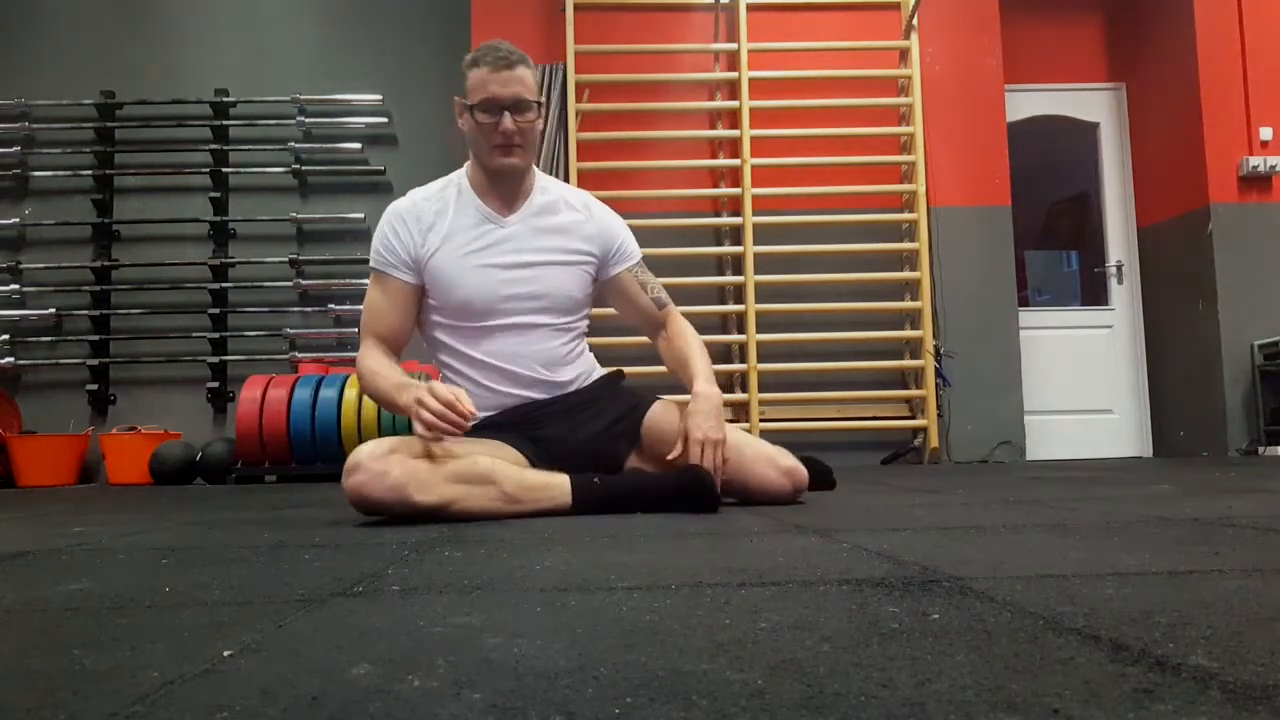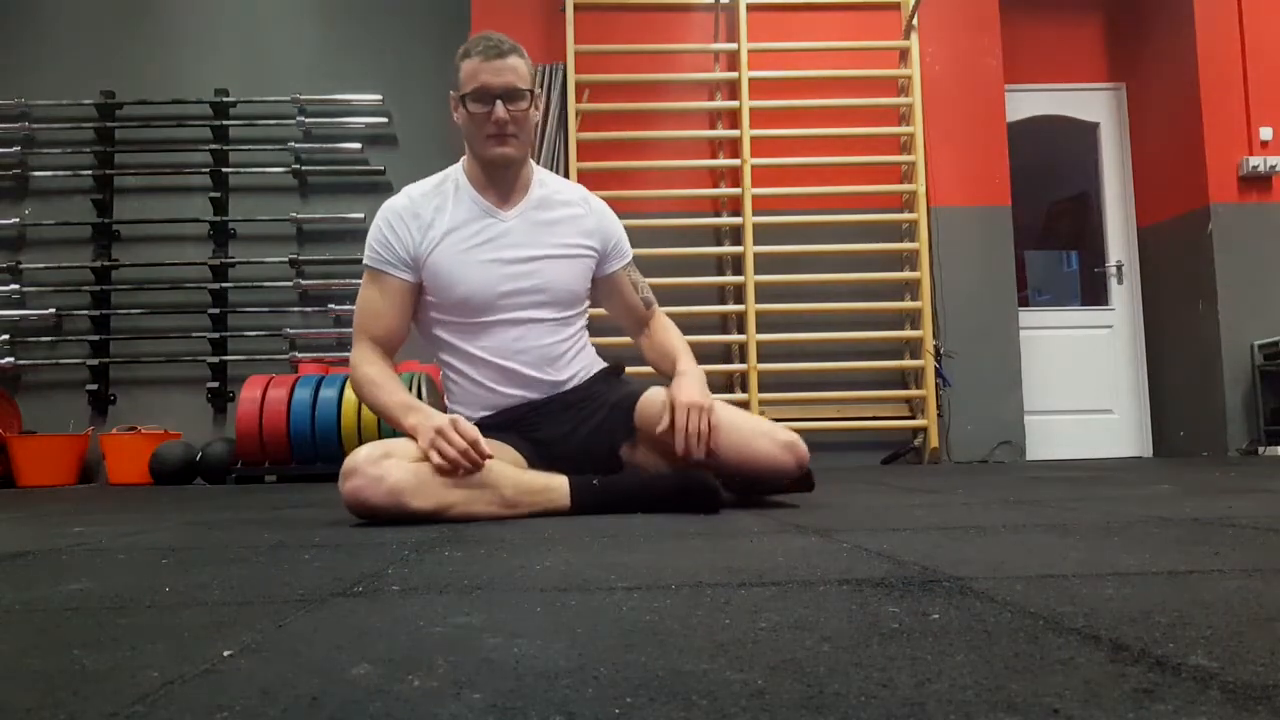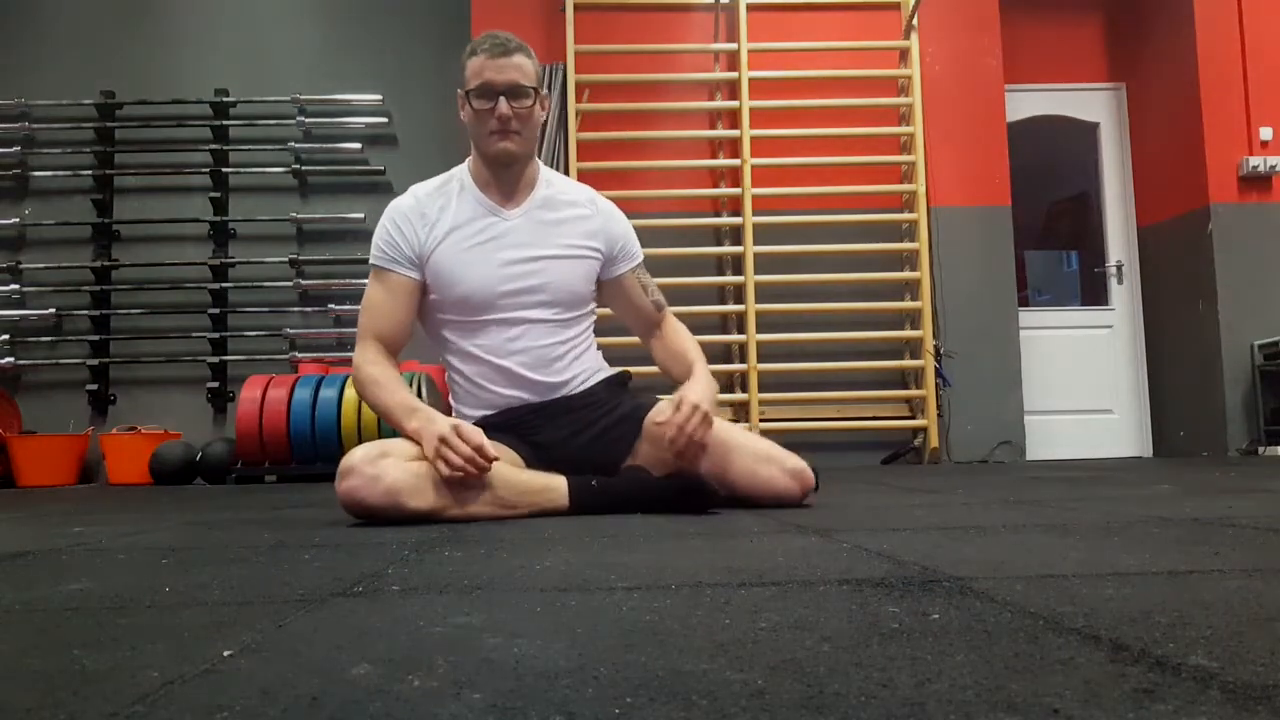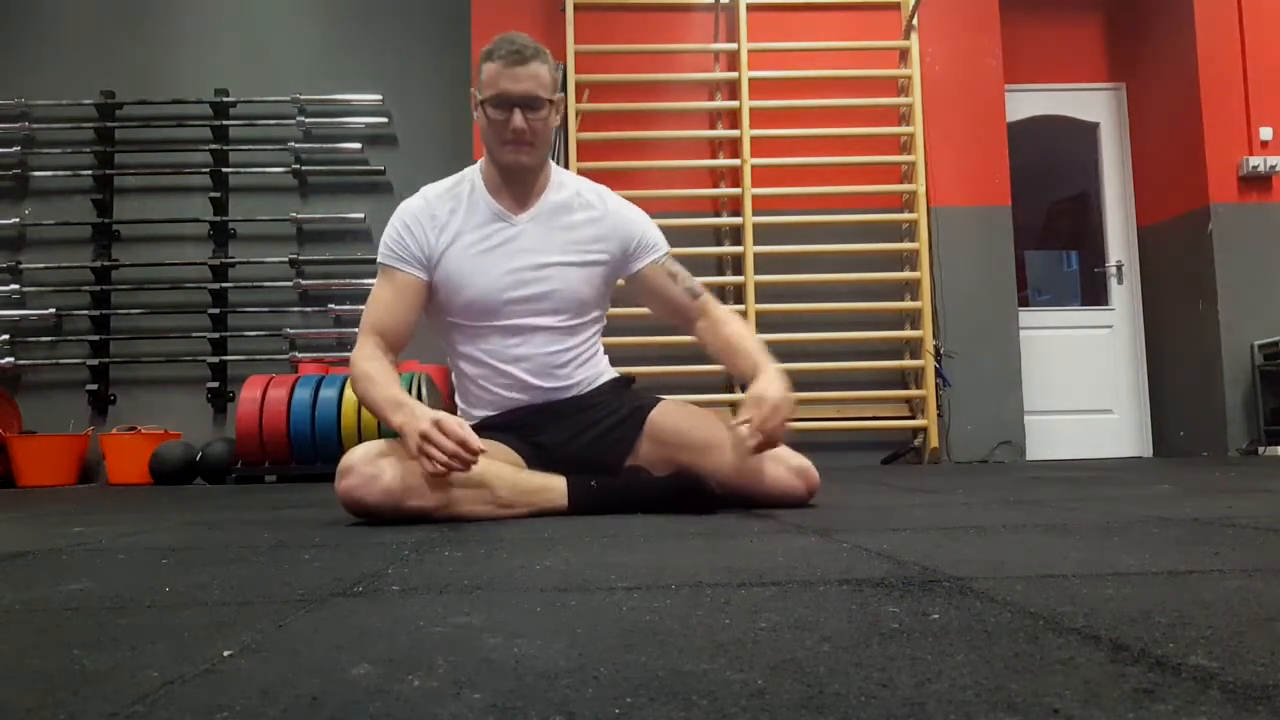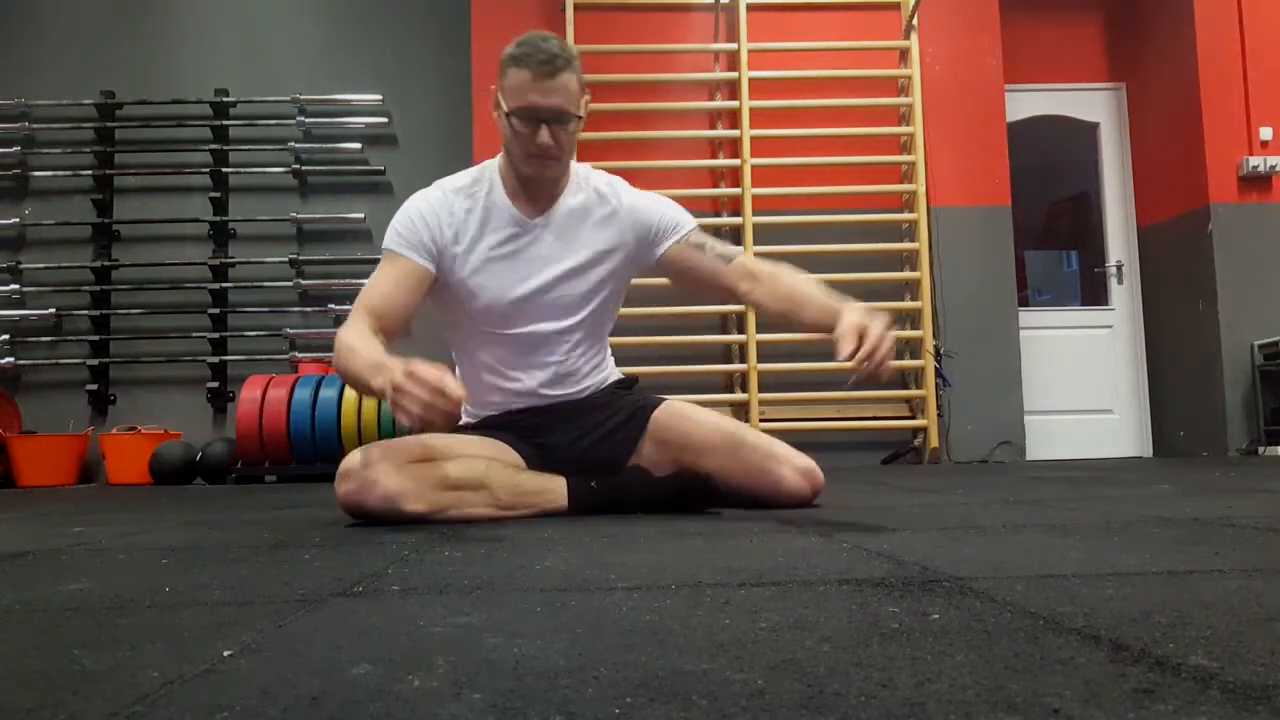
dt=0.2s
person 1, frame 1
left shoulder: (590, 217)
right shoulder: (411, 221)
left elbow: (664, 323)
right elbow: (376, 350)
left wrist: (704, 391)
right wrist: (414, 395)
left hip: (597, 407)
right hip: (496, 435)
left knee: (786, 478)
right knee: (367, 474)
right ankle: (616, 489)
person 1, frame 2
left shoulder: (588, 212)
right shoulder: (408, 217)
left elbow: (647, 322)
right elbow: (370, 353)
left wrist: (689, 374)
right wrist: (422, 419)
left hip: (596, 401)
right hip: (493, 435)
left knee: (785, 456)
right knee: (364, 479)
right ankle: (613, 489)
person 1, frame 3
left shoulder: (594, 213)
right shoulder: (414, 216)
left elbow: (658, 324)
right elbow: (373, 352)
left wrist: (698, 378)
right wrist: (424, 421)
left hip: (600, 407)
right hip: (494, 435)
left knee: (788, 479)
right knee: (360, 479)
right ankle: (609, 491)
person 1, frame 4
left shoulder: (610, 214)
right shoulder: (425, 217)
left elbow: (703, 312)
right elbow: (372, 349)
left wrist: (765, 370)
right wrist: (409, 415)
left hip: (604, 408)
right hip: (497, 435)
left knee: (792, 478)
right knee: (360, 477)
right ankle: (613, 491)
person 1, frame 5
left shoulder: (626, 209)
right shoulder: (437, 212)
left elbow: (748, 276)
right elbow: (356, 335)
left wrist: (842, 310)
right wrist: (396, 377)
left hip: (606, 408)
right hip: (498, 432)
left knee: (798, 481)
right knee: (363, 480)
left ankle: (612, 482)
right ankle: (605, 493)
